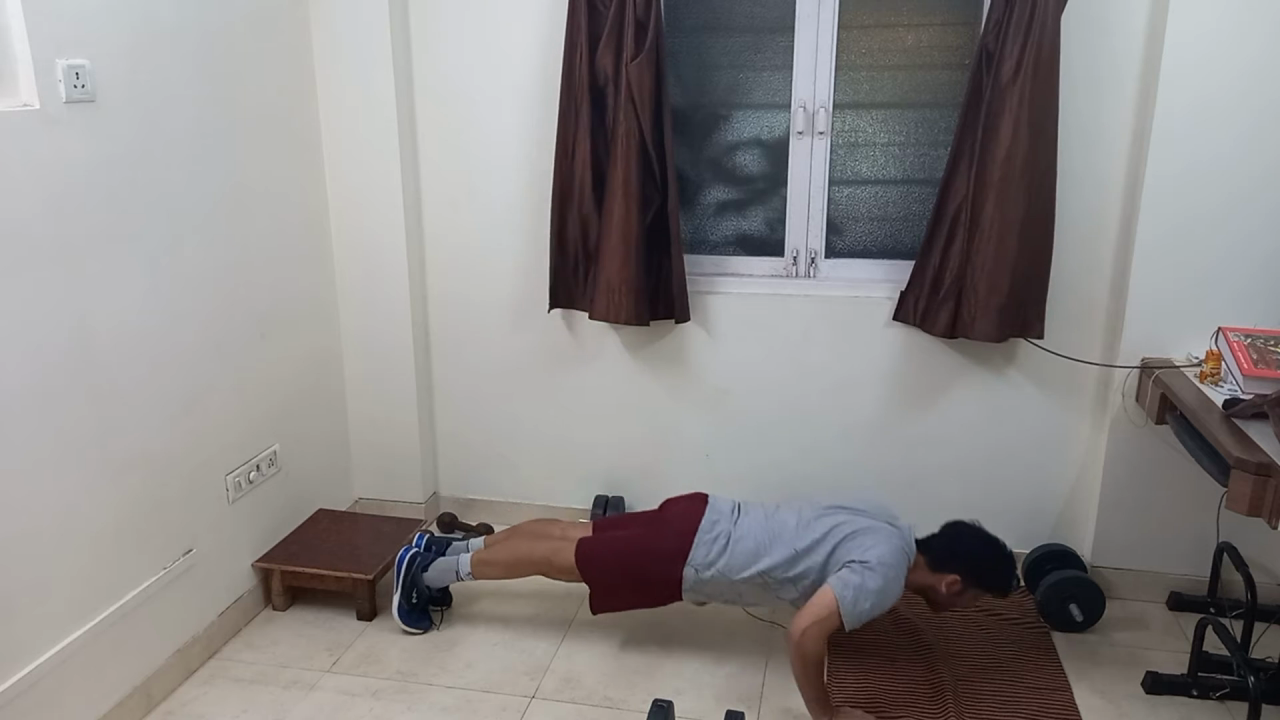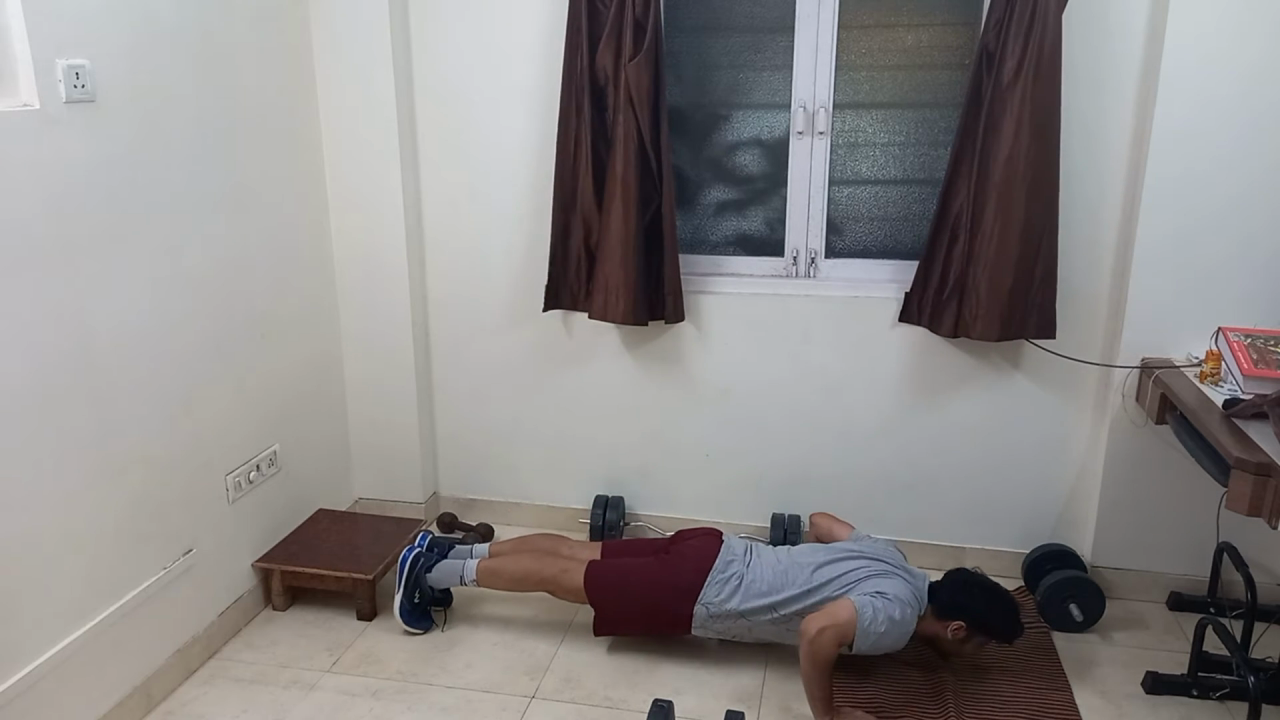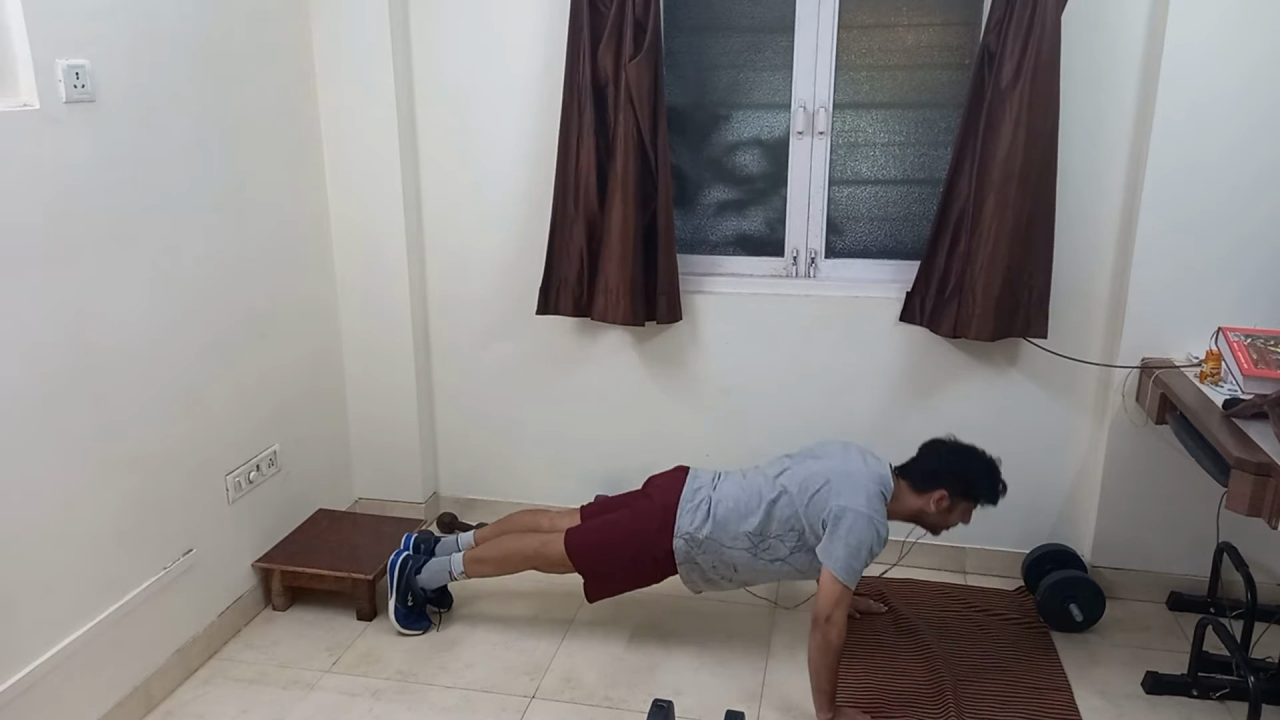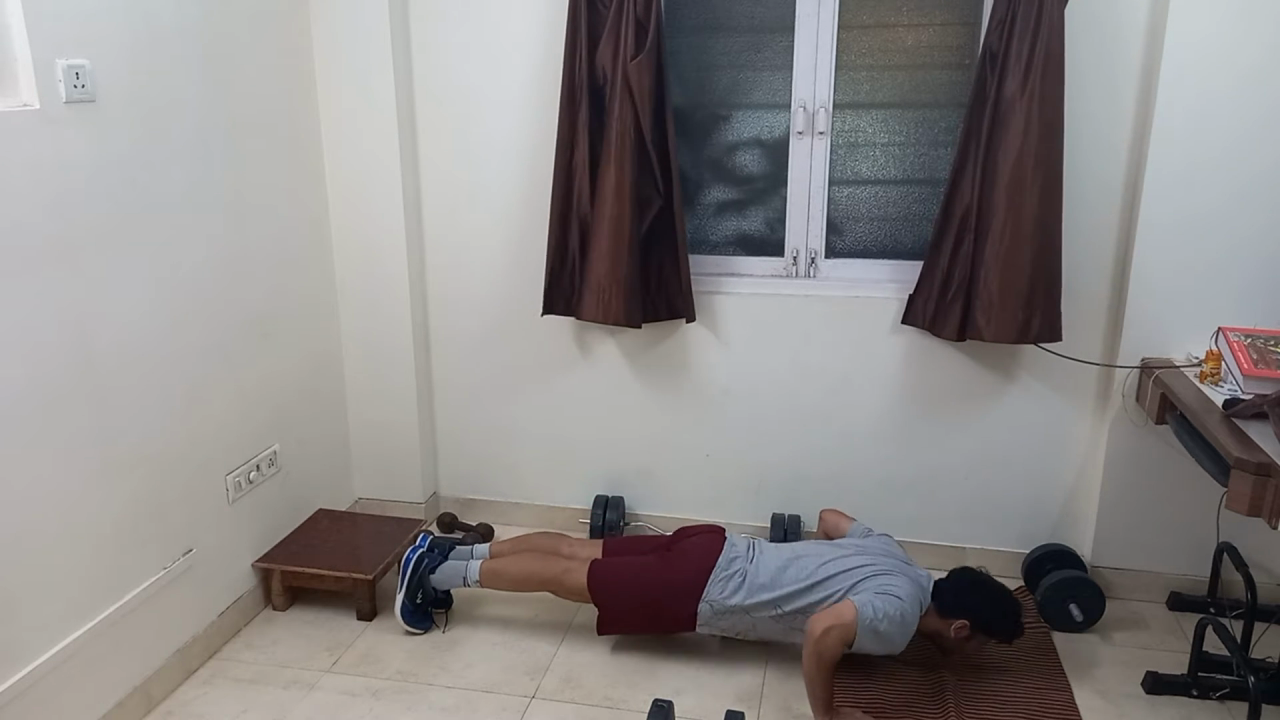
dt=1s
person 1, frame 1
left shoulder: (887, 527)
right shoulder: (885, 573)
right elbow: (804, 632)
left wrist: (847, 602)
left hip: (701, 519)
right hip: (691, 557)
left knee: (568, 535)
right knee: (558, 559)
left ankle: (446, 550)
right ankle: (432, 570)
person 1, frame 2
left shoulder: (890, 559)
right shoulder: (895, 614)
left elbow: (820, 520)
right elbow: (817, 633)
left hip: (713, 555)
right hip: (702, 595)
left knee: (577, 555)
right knee: (565, 579)
left ankle: (451, 553)
right ankle: (435, 571)
person 1, frame 3
left shoulder: (865, 464)
right shoulder: (864, 514)
right elbow: (827, 620)
left wrist: (840, 586)
left hip: (686, 494)
right hip: (680, 534)
left knee: (556, 525)
right knee: (548, 552)
left ankle: (439, 547)
right ankle: (426, 572)
person 1, frame 4
left shoulder: (893, 558)
right shoulder: (897, 614)
left elbow: (829, 516)
right elbow: (823, 632)
left hip: (718, 552)
right hip: (707, 592)
left knee: (578, 552)
right knee: (569, 579)
left ankle: (452, 554)
right ankle: (437, 572)
